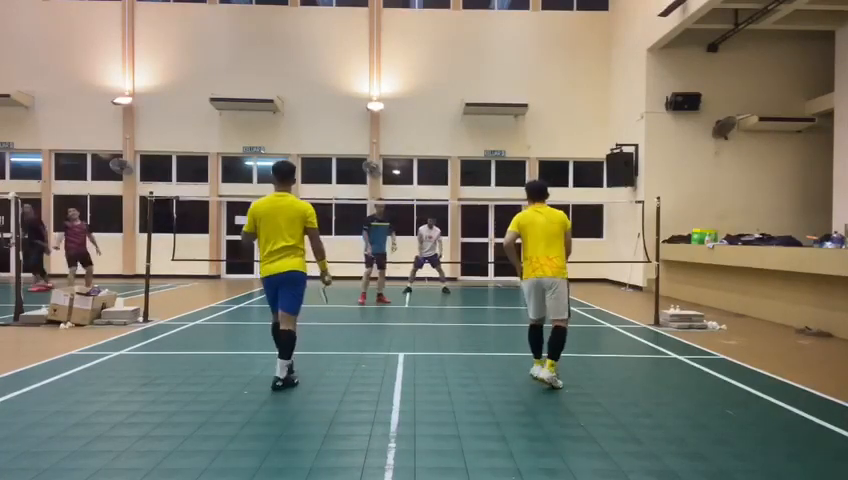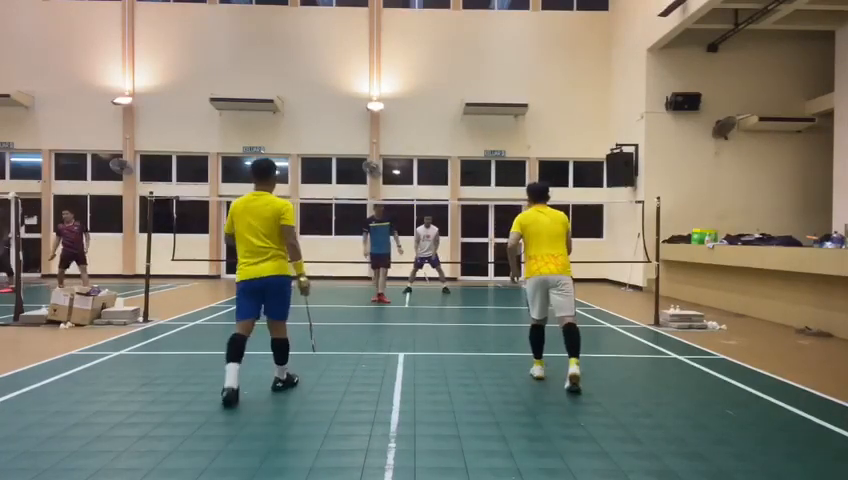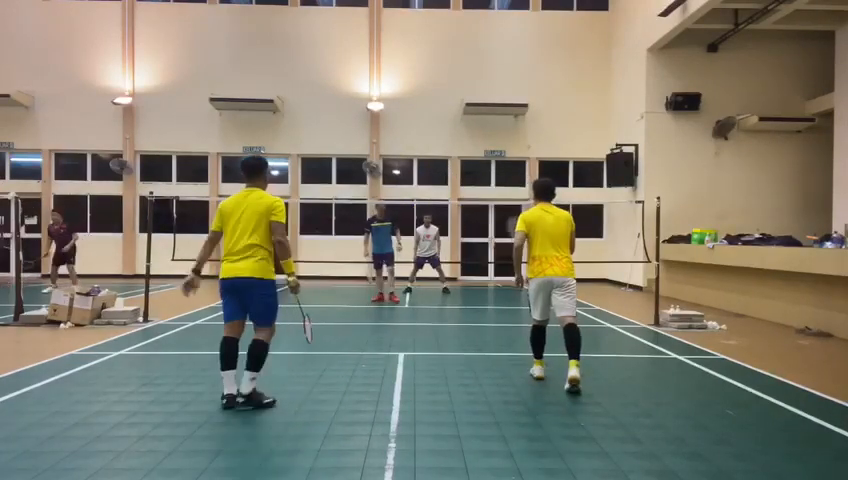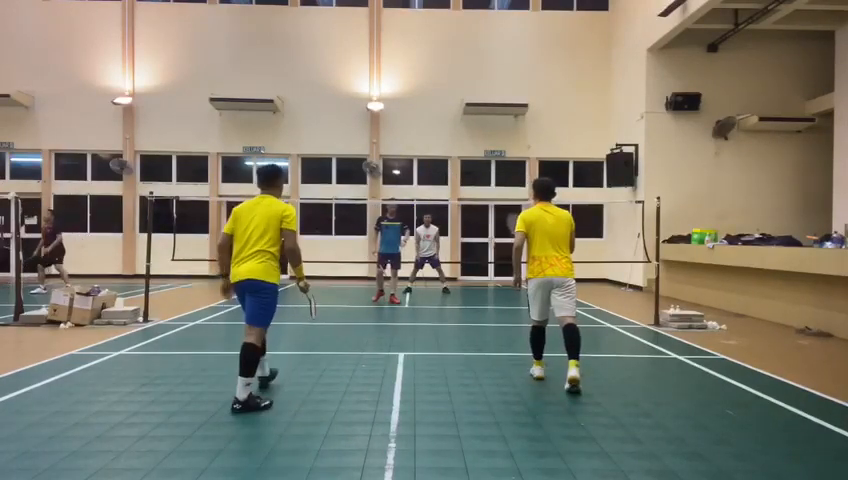
dt=0.4s
person 1, frame 1
left shoulder: (257, 206)
right shoulder: (304, 208)
left elbow: (246, 239)
right elbow: (315, 242)
right wrist: (324, 270)
left hip: (268, 272)
right hip: (293, 270)
left knee: (277, 320)
right knee: (288, 322)
left ankle: (285, 364)
right ankle: (282, 376)
person 1, frame 2
left shoulder: (236, 206)
right shoulder: (282, 206)
left elbow: (229, 240)
right elbow: (291, 243)
right wrist: (302, 275)
left hip: (246, 276)
right hip: (276, 274)
left knee: (242, 330)
right knee: (278, 329)
left ankle: (230, 386)
right ankle: (281, 378)
person 1, frame 3
left shoulder: (226, 204)
right shoulder: (273, 203)
left elbow: (211, 240)
right elbow: (280, 239)
left wrist: (195, 272)
right wrist: (290, 273)
left hip: (228, 275)
right hip: (258, 274)
left knee: (231, 333)
right knee: (264, 331)
left ankle: (229, 392)
right ankle: (247, 391)
person 1, frame 4
left shoulder: (240, 209)
right shoulder: (284, 210)
left elbow: (223, 244)
right elbow: (290, 247)
left wrist: (225, 277)
right wrist: (300, 277)
left hip: (238, 276)
right hip: (262, 276)
left knee: (257, 328)
right knee: (253, 334)
left ankle: (263, 373)
right ankle: (242, 396)
person 2, frame 1
left shoulder: (521, 217)
right shoulder: (560, 216)
left elbow: (507, 244)
right elbow: (568, 249)
left wrist: (518, 266)
left hip: (532, 276)
right hip: (556, 275)
left knee: (535, 321)
right knee: (560, 322)
left ankle: (538, 365)
right ankle: (549, 367)
person 2, frame 2
left shoulder: (523, 218)
right shoulder: (561, 217)
left elbow: (512, 245)
left wrist: (514, 269)
left hip: (535, 275)
right hip: (561, 273)
left knee: (537, 321)
right knee: (568, 319)
left ankle: (538, 366)
right ankle: (573, 364)
person 2, frame 3
left shoulder: (527, 216)
right shoulder: (566, 216)
left elbow: (518, 244)
left wrist: (517, 272)
left hip: (538, 276)
right hip: (564, 275)
left knee: (539, 322)
right knee: (569, 320)
left ankle: (538, 366)
right ankle: (573, 367)
person 2, frame 4
left shoulder: (527, 216)
right shoulder: (566, 216)
left elbow: (518, 245)
left wrist: (516, 273)
left hip: (538, 276)
right hip: (564, 275)
left knee: (538, 322)
right knee: (568, 320)
left ankle: (538, 366)
right ankle: (573, 367)
